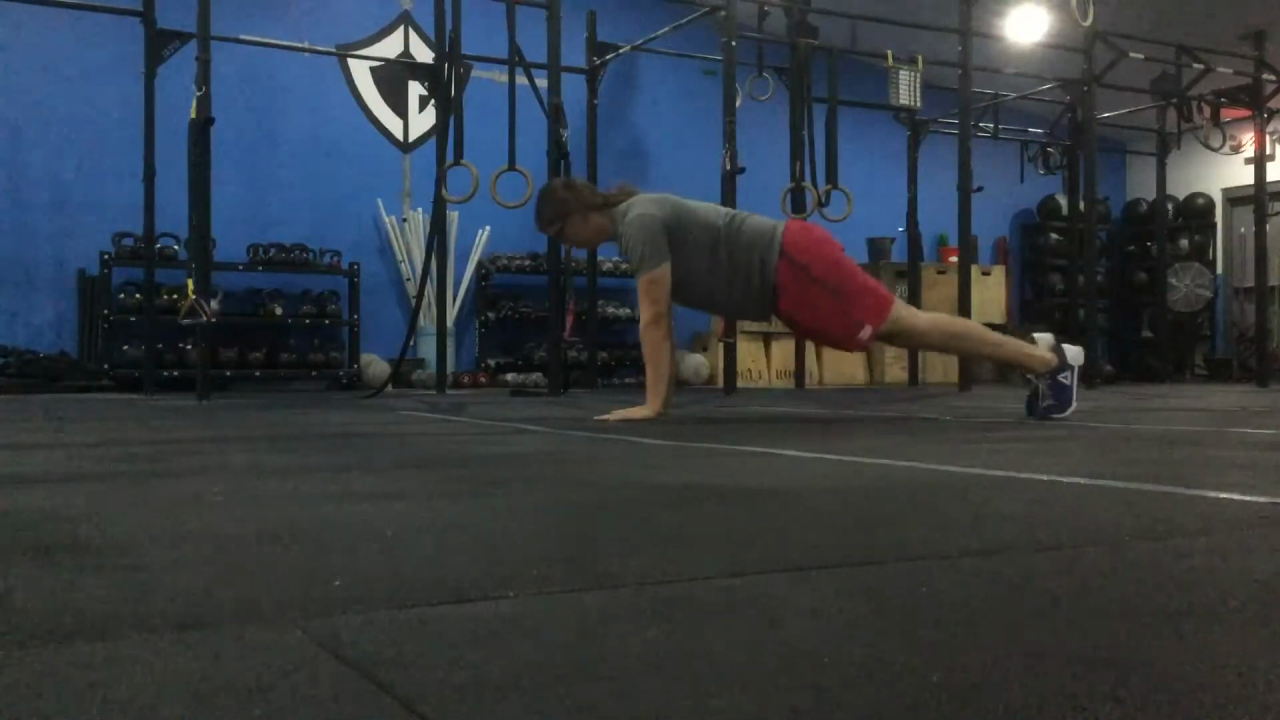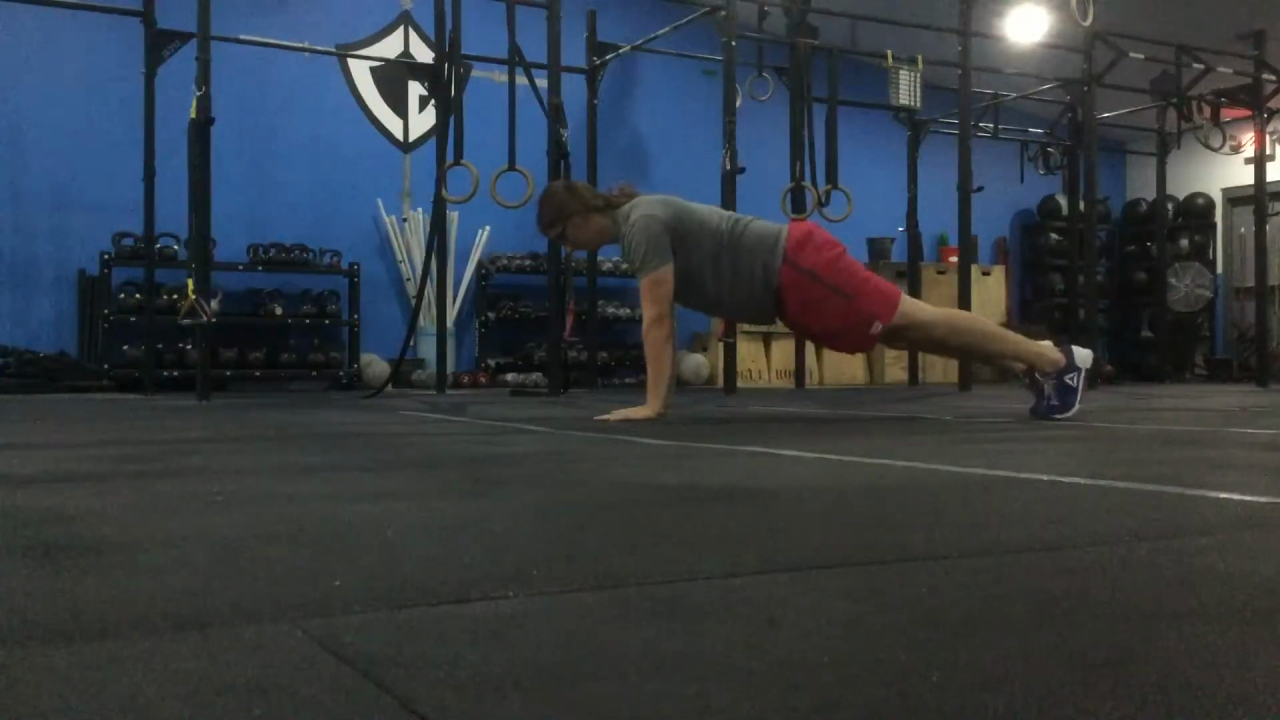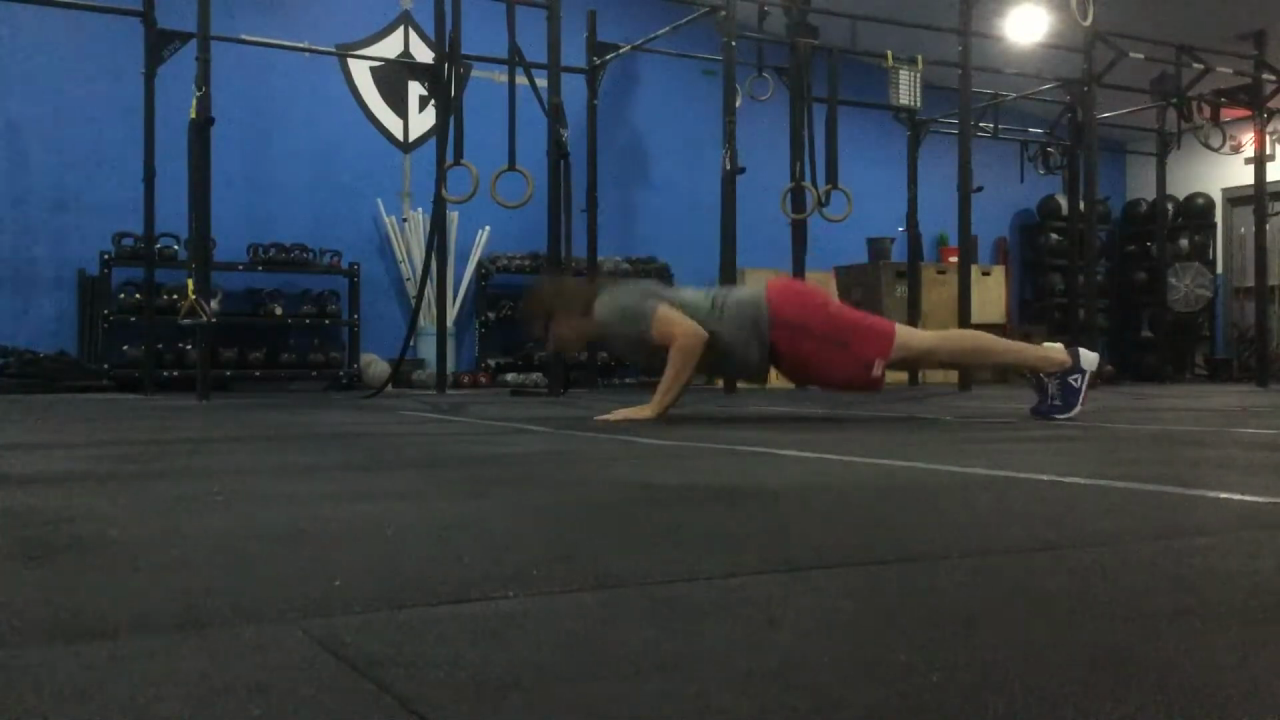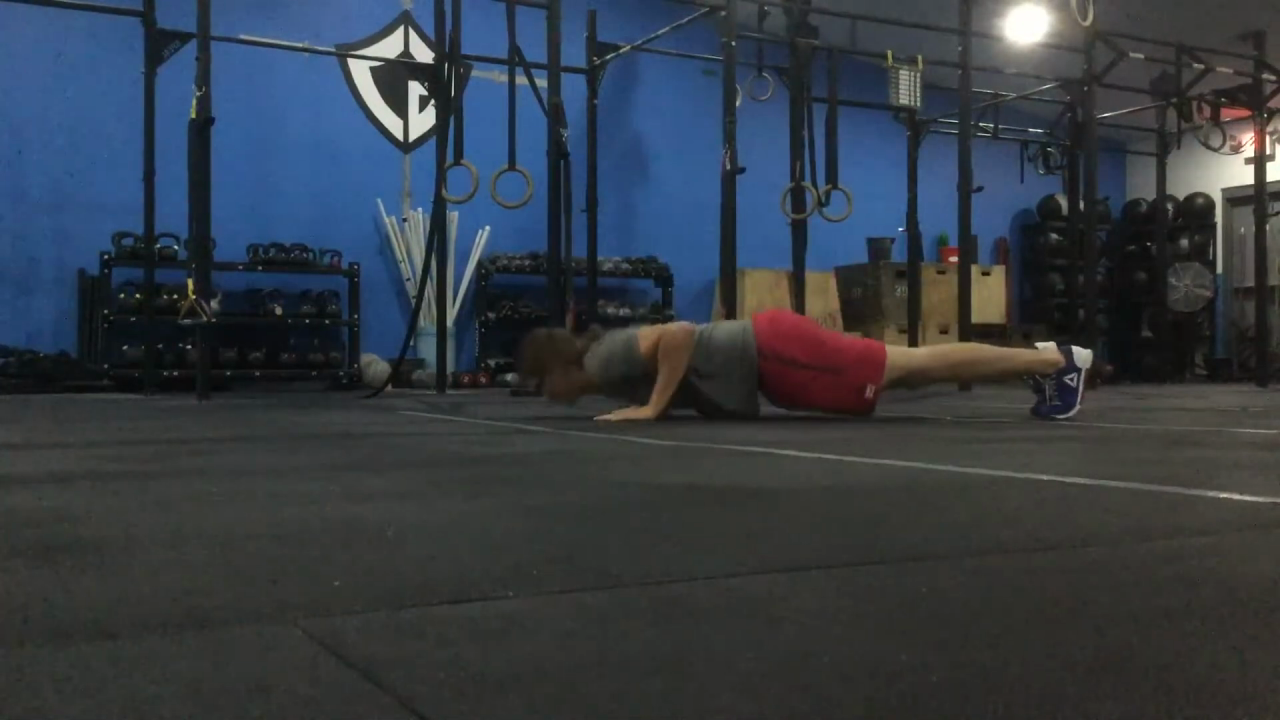
dt=0.5s
person 1, frame 1
left shoulder: (638, 223)
right shoulder: (637, 220)
left elbow: (654, 320)
right elbow: (661, 320)
left wrist: (652, 404)
right wrist: (662, 396)
left hip: (795, 261)
right hip: (787, 273)
left knee: (911, 326)
right knee: (900, 330)
left ankle: (1050, 361)
right ankle: (1029, 350)
person 1, frame 2
left shoulder: (641, 224)
right shoulder: (639, 219)
left elbow: (657, 319)
right elbow: (662, 319)
left wrist: (653, 404)
right wrist: (660, 395)
left hip: (797, 266)
right hip: (790, 276)
left knee: (920, 322)
right knee: (908, 334)
left ankle: (1056, 361)
right ankle: (1032, 365)
person 1, frame 3
left shoulder: (614, 316)
right shoulder: (613, 303)
left elbow: (693, 335)
left wrist: (655, 406)
right wrist: (663, 397)
left hip: (782, 322)
right hip: (773, 316)
left knee: (918, 346)
right knee: (913, 349)
left ankle: (1061, 361)
right ankle: (1044, 355)
person 1, frame 4
left shoulder: (605, 362)
right shoulder: (605, 350)
left elbow: (680, 333)
left wrist: (653, 406)
right wrist: (655, 397)
left hip: (771, 355)
right hip: (765, 345)
left knee: (912, 365)
right knee: (909, 364)
left ankle: (1055, 361)
right ankle: (1040, 357)
